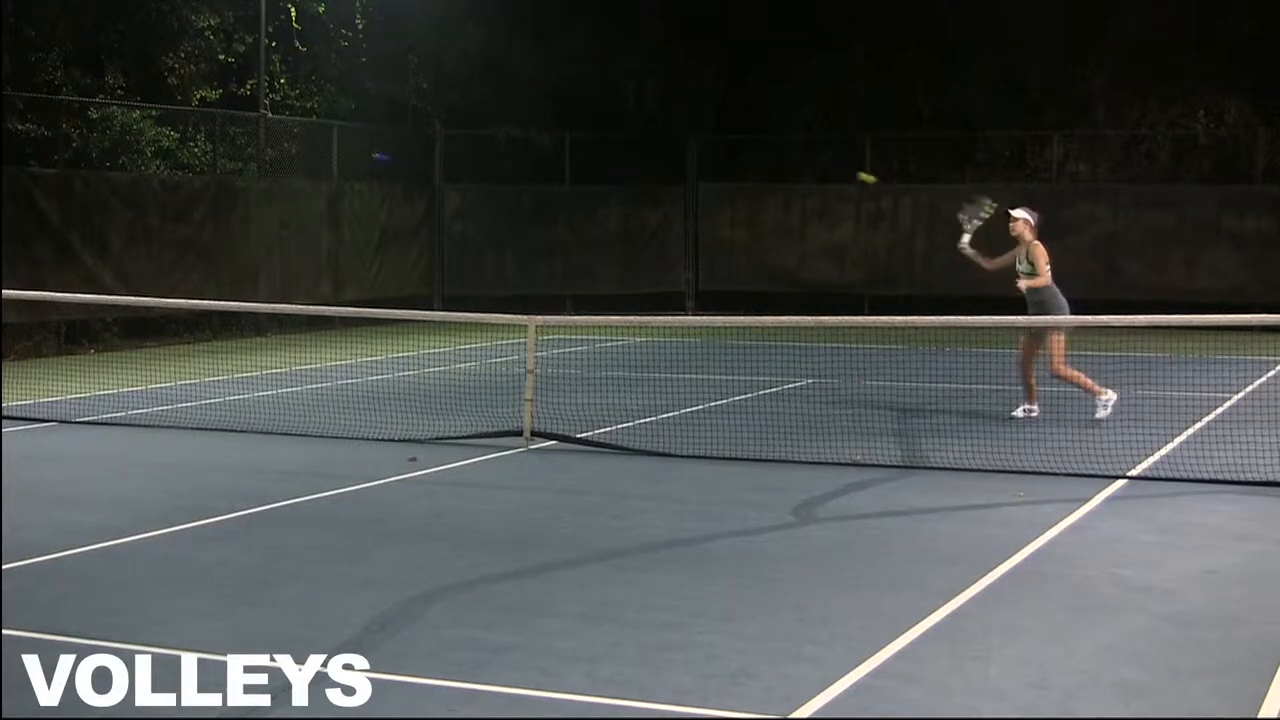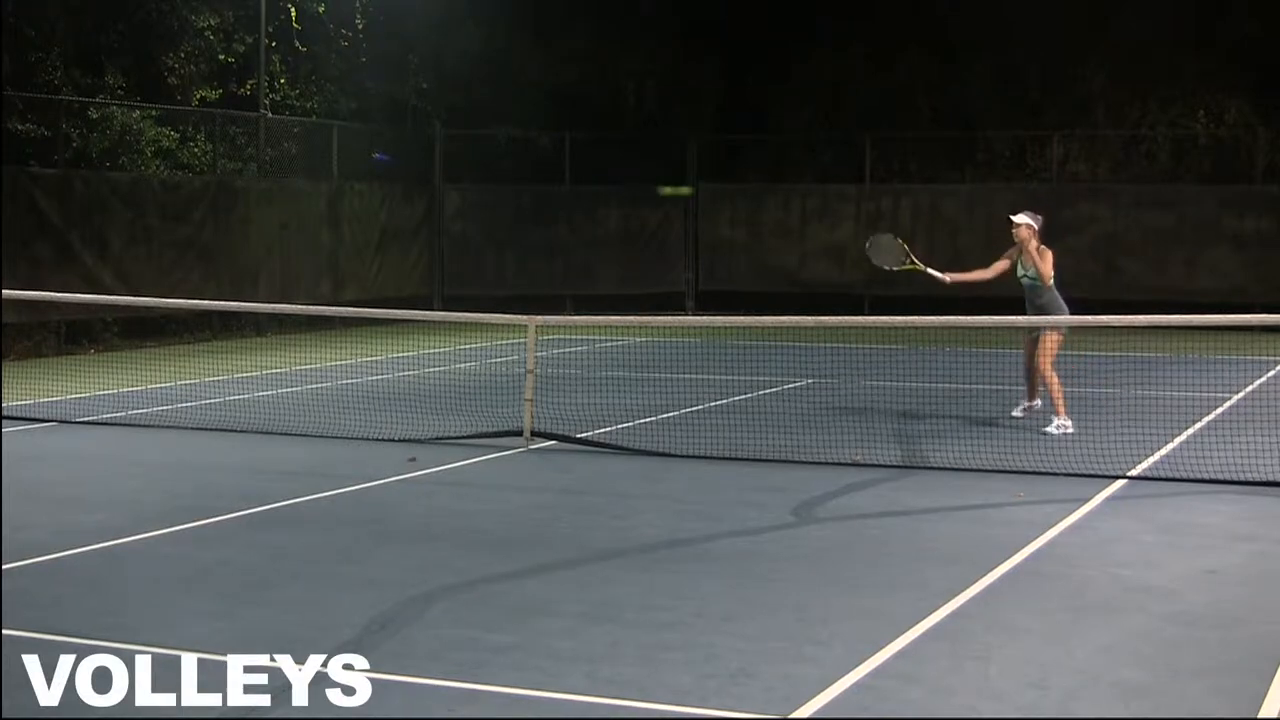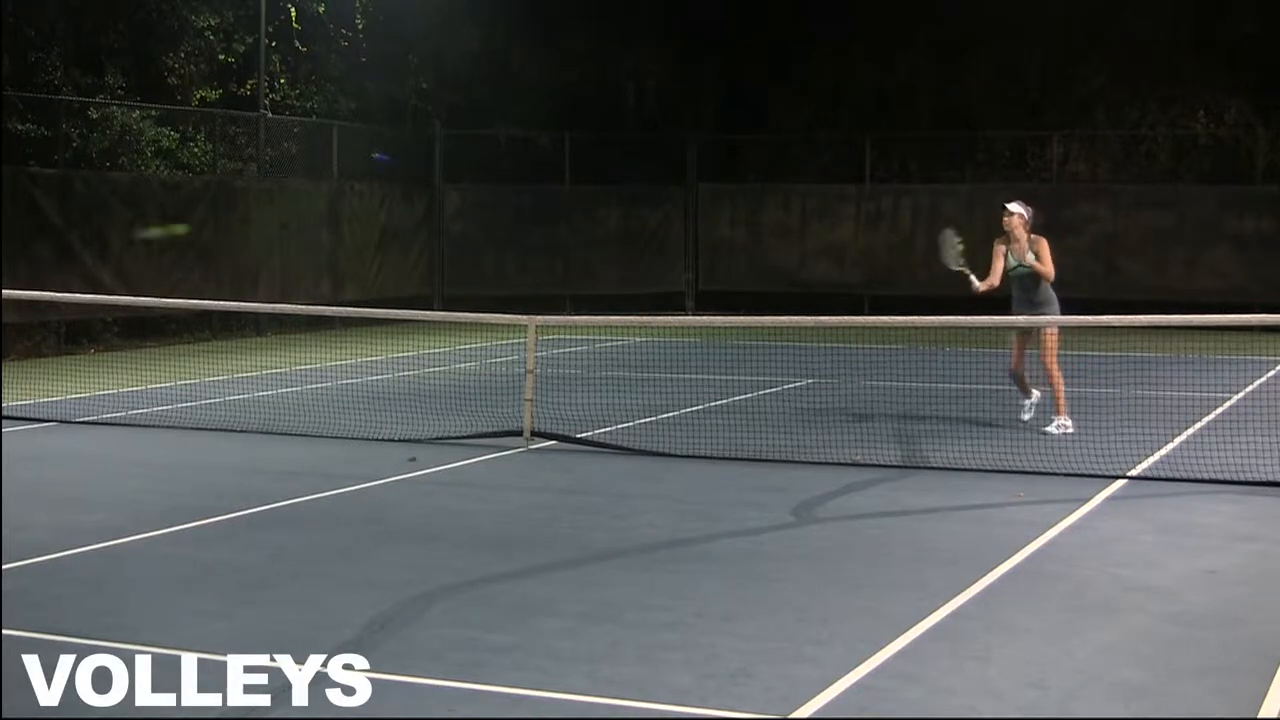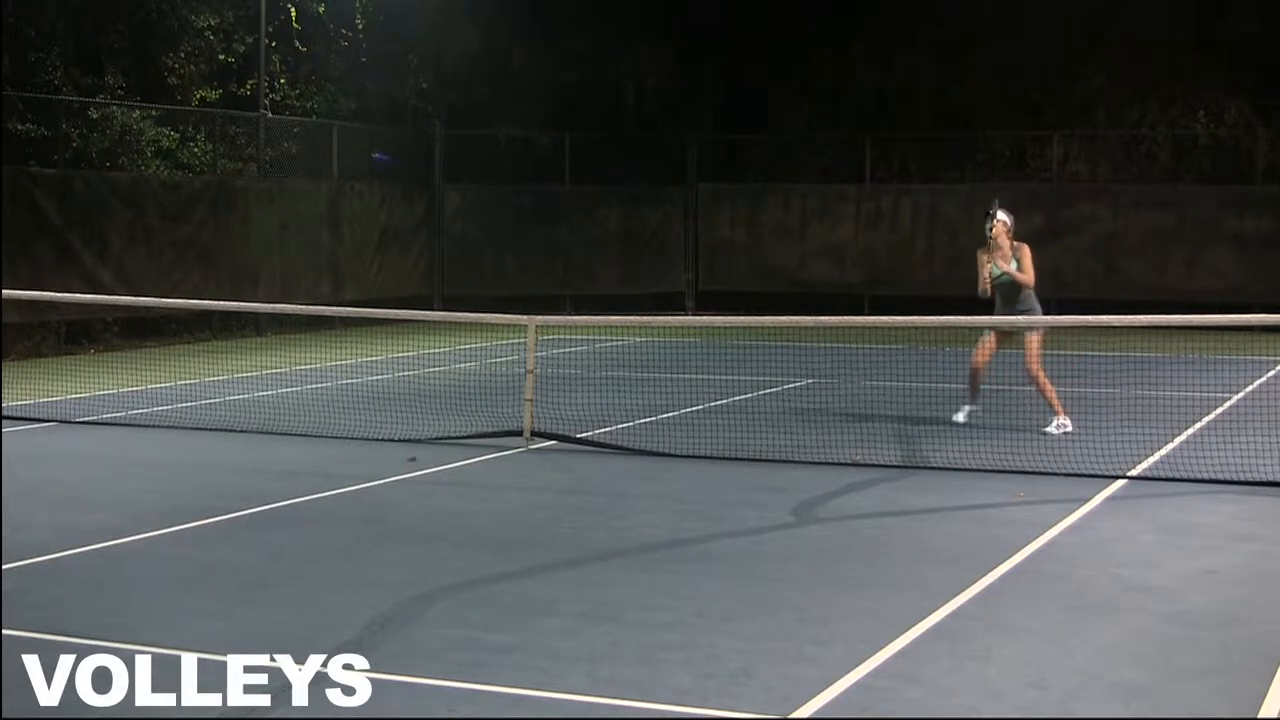
dt=0.2s
person 1, frame 1
left shoulder: (1035, 247)
right shoulder: (1019, 249)
left elbow: (1046, 280)
right elbow: (991, 265)
left wrist: (1027, 283)
right wrist: (970, 252)
left hip: (1053, 310)
right hip: (1036, 311)
left knee: (1057, 368)
right knee: (1025, 363)
left ankle: (1102, 394)
right ankle: (1030, 405)
person 1, frame 2
left shoulder: (1044, 252)
right shoulder: (1015, 252)
left elbow: (1047, 279)
right elbow: (988, 273)
left wrist: (1033, 255)
right wrist: (953, 277)
left hip: (1054, 315)
right hip: (1035, 315)
left knee: (1043, 368)
right knee: (1029, 367)
left ankle: (1062, 420)
right ankle: (1032, 401)
person 1, frame 3
left shoulder: (1038, 242)
right shoulder: (1001, 244)
left elbow: (1050, 276)
right elbow: (995, 277)
left wrist: (1030, 261)
right wrist: (984, 285)
left hip: (1044, 307)
right hip: (1021, 309)
left knee: (1050, 364)
right knee: (1015, 369)
left ankle: (1063, 419)
right ankle: (1029, 396)
person 1, frame 4
left shoulder: (1021, 249)
right shoulder: (984, 253)
left elbow: (1029, 282)
right elbow: (984, 292)
left wrist: (1008, 269)
right wrist: (984, 284)
left hip: (1028, 312)
right hip: (1003, 313)
left knee: (1033, 368)
right knee: (976, 363)
left ankle: (1062, 419)
right ankle: (971, 404)
